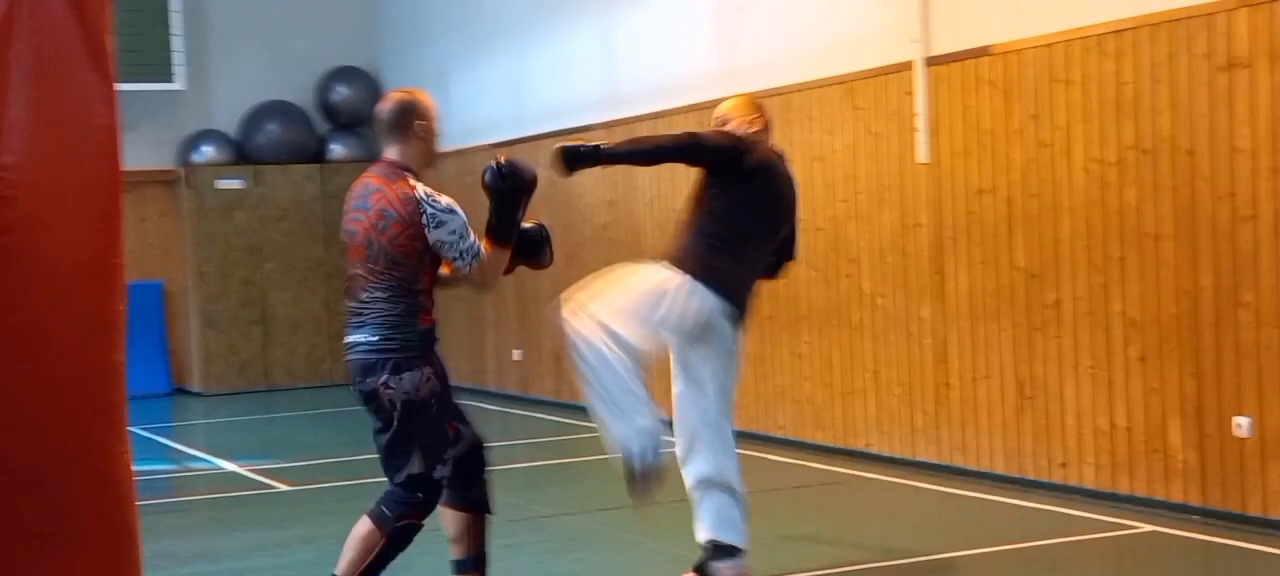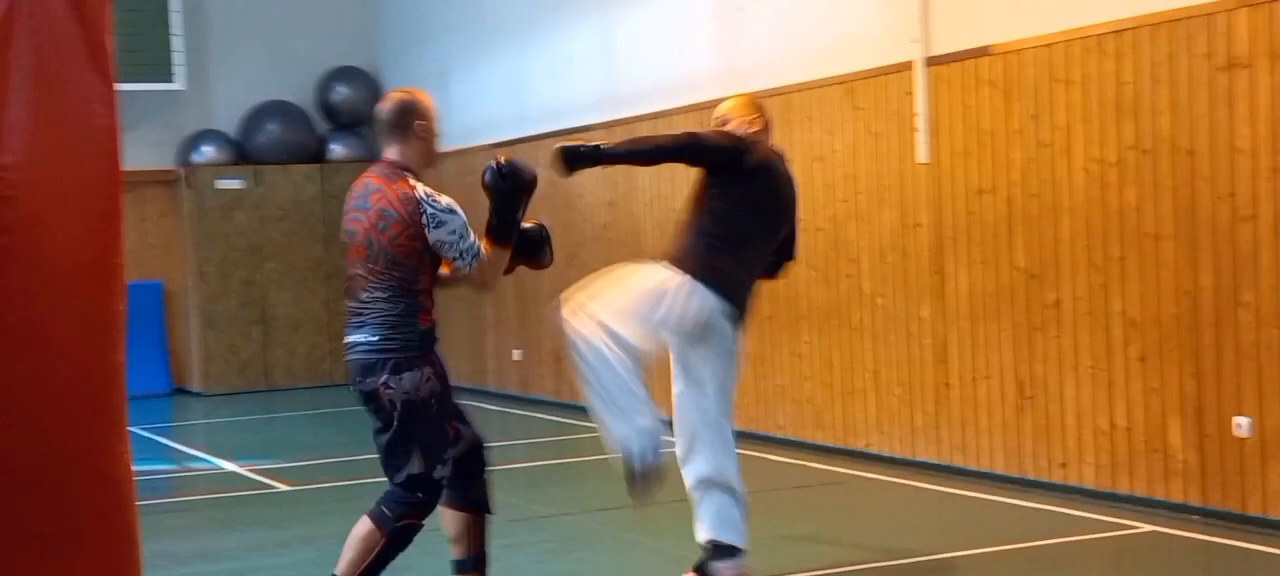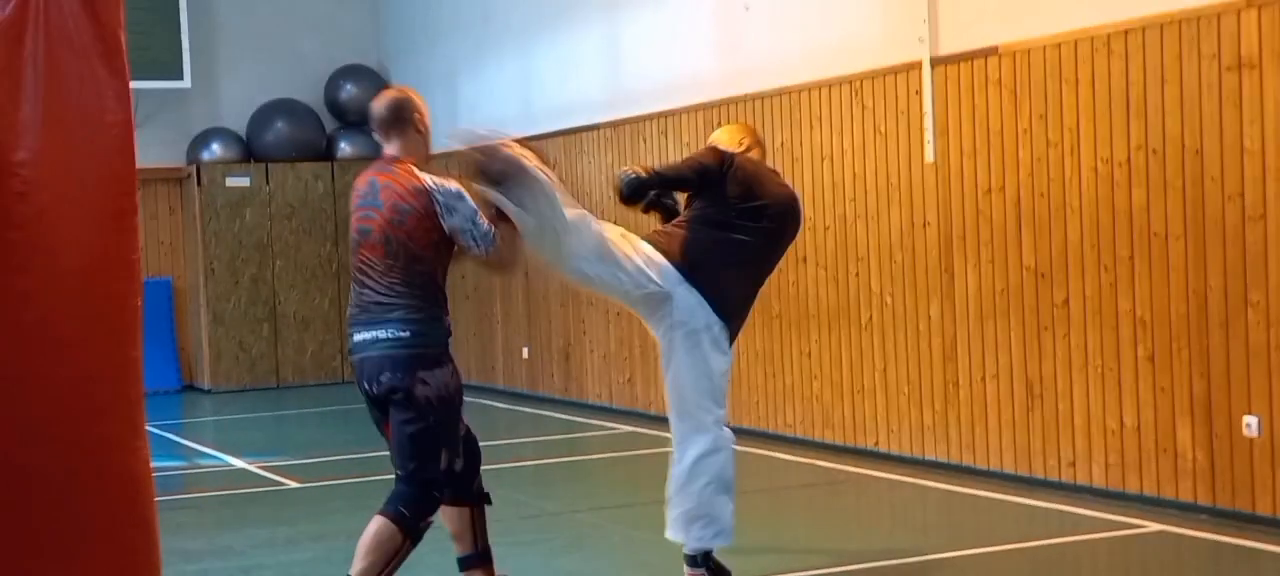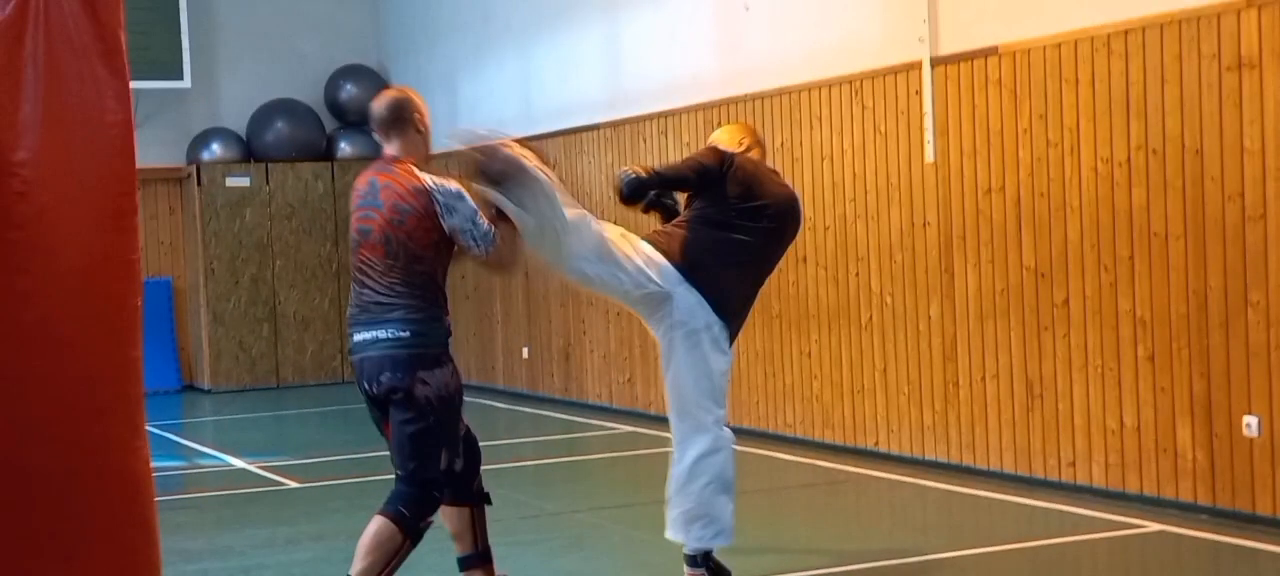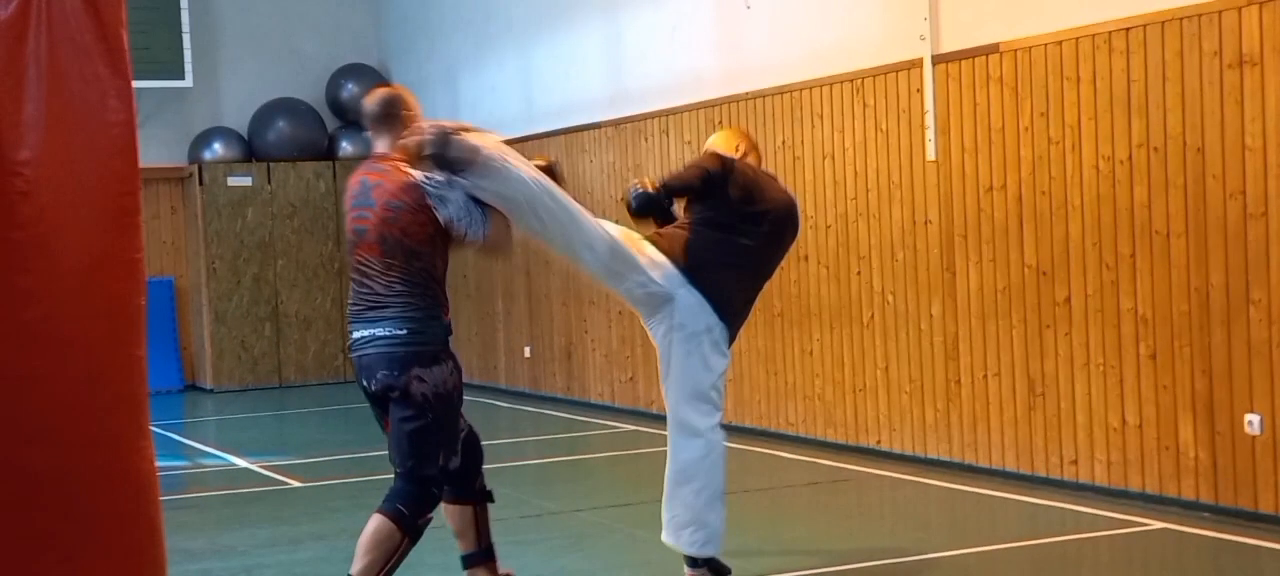
dt=1s
person 1, frame 1
left shoulder: (362, 190)
right shoulder: (429, 204)
right elbow: (483, 274)
left wrist: (505, 250)
right wrist: (507, 213)
left hip: (371, 350)
right hip: (400, 360)
left knee: (463, 456)
right knee: (415, 490)
person 1, frame 2
left shoulder: (362, 190)
right shoulder: (428, 204)
right elbow: (483, 275)
left wrist: (503, 251)
right wrist: (507, 212)
left hip: (368, 350)
right hip: (401, 359)
left knee: (462, 456)
right knee: (414, 490)
person 1, frame 3
left shoulder: (364, 186)
right shoulder: (438, 192)
right elbow: (499, 255)
left hip: (369, 349)
right hip: (413, 352)
left knee: (459, 457)
right knee: (419, 488)
person 1, frame 4
left shoulder: (364, 186)
right shoulder: (437, 192)
right elbow: (501, 255)
left wrist: (479, 208)
left hip: (368, 350)
right hip: (414, 351)
left knee: (458, 456)
right knee: (419, 488)
person 1, frame 5
left shoulder: (357, 184)
right shoulder: (428, 185)
right elbow: (496, 238)
left wrist: (466, 196)
left hip: (368, 348)
right hip: (414, 347)
left knee: (460, 453)
right knee: (418, 485)
person 2, frame 1
left shoulder: (741, 154)
right shoulder: (781, 184)
left elbow: (671, 147)
right elbow: (774, 261)
left wrist: (591, 153)
left hip: (691, 287)
right hip: (723, 310)
left knee: (588, 314)
right knee: (706, 430)
left ankle: (640, 444)
person 2, frame 2
left shoulder: (738, 153)
right shoulder: (782, 184)
left elbow: (670, 147)
right elbow: (775, 260)
left wrist: (591, 152)
left hip: (689, 287)
right hip: (725, 310)
left knee: (587, 313)
right knee: (706, 426)
left ankle: (640, 445)
person 2, frame 3
left shoulder: (723, 165)
right shoulder: (788, 206)
left elbow: (639, 184)
left wrist: (637, 180)
left hip: (661, 269)
right hip: (708, 316)
left knee: (570, 233)
right knee: (702, 428)
person 2, frame 4
left shoulder: (725, 166)
right shoulder: (787, 205)
left elbow: (676, 175)
left wrist: (642, 180)
right wrist: (674, 213)
left hip: (661, 269)
right hip: (707, 315)
right knee: (703, 428)
person 2, frame 5
left shoulder: (725, 170)
right shoulder: (784, 209)
left elbow: (668, 189)
left wrist: (652, 196)
left hip: (661, 270)
right hip: (707, 316)
left knee: (568, 221)
right knee: (697, 427)
left ankle: (469, 153)
